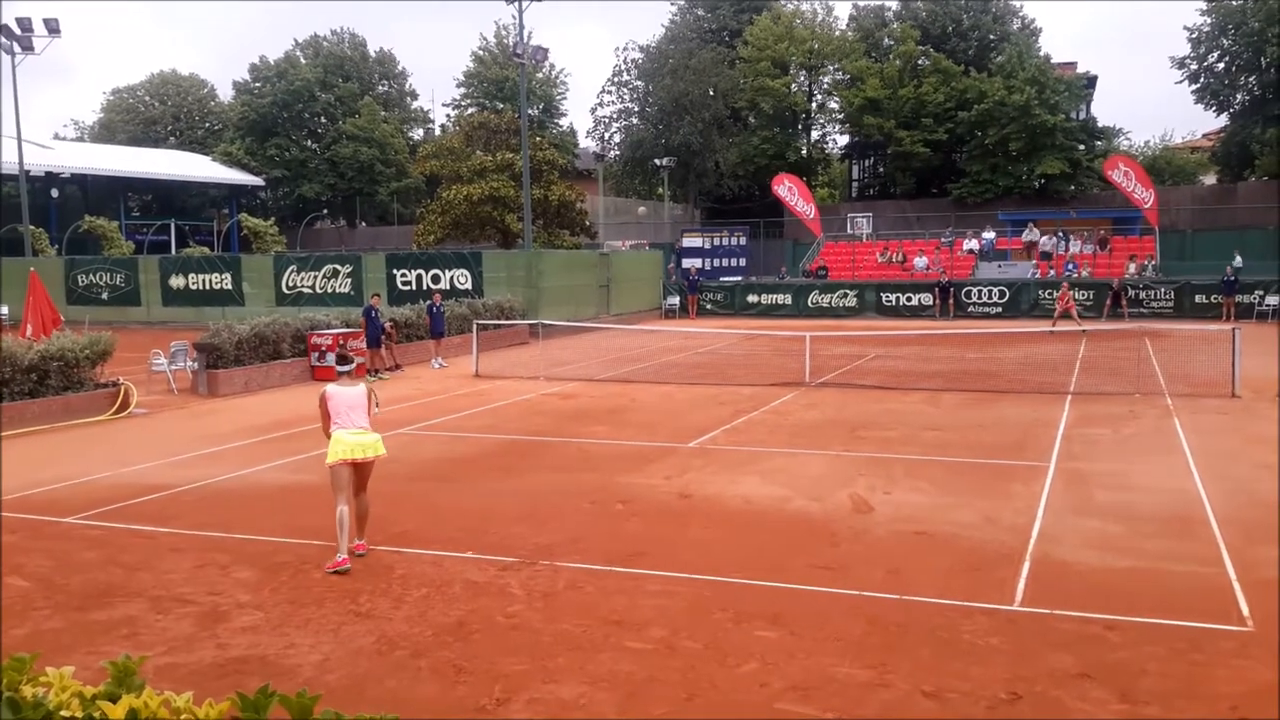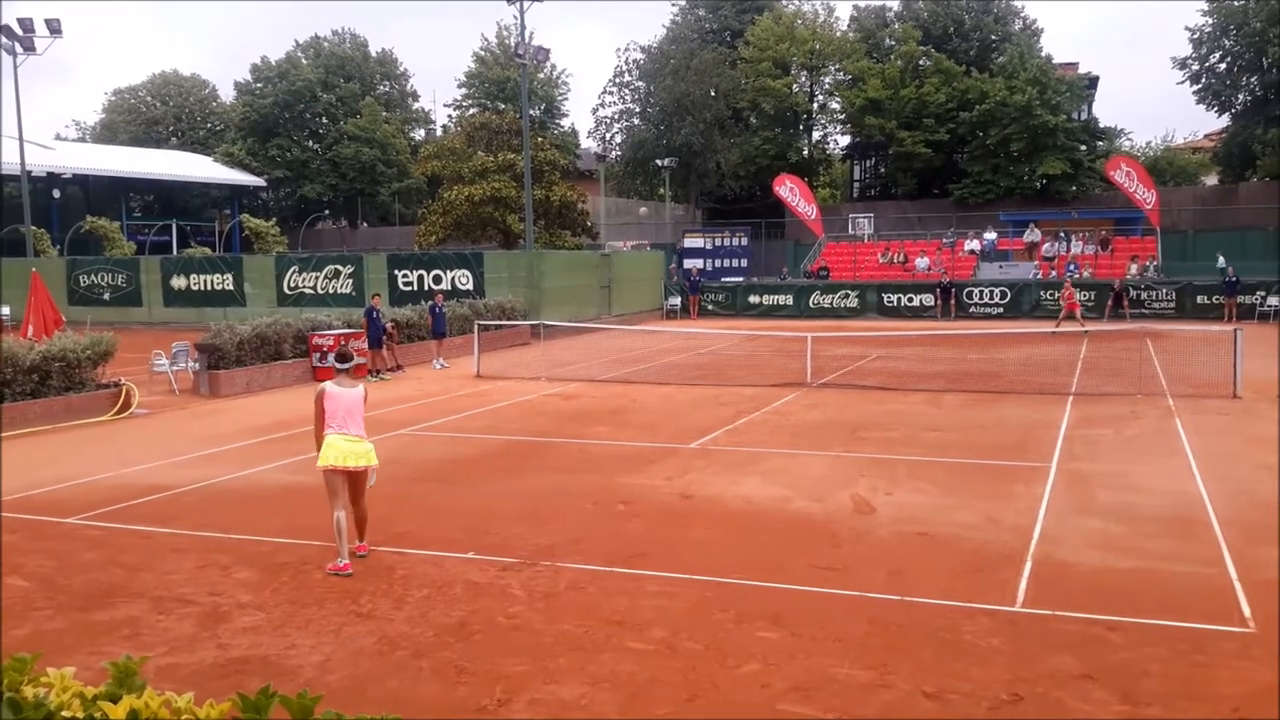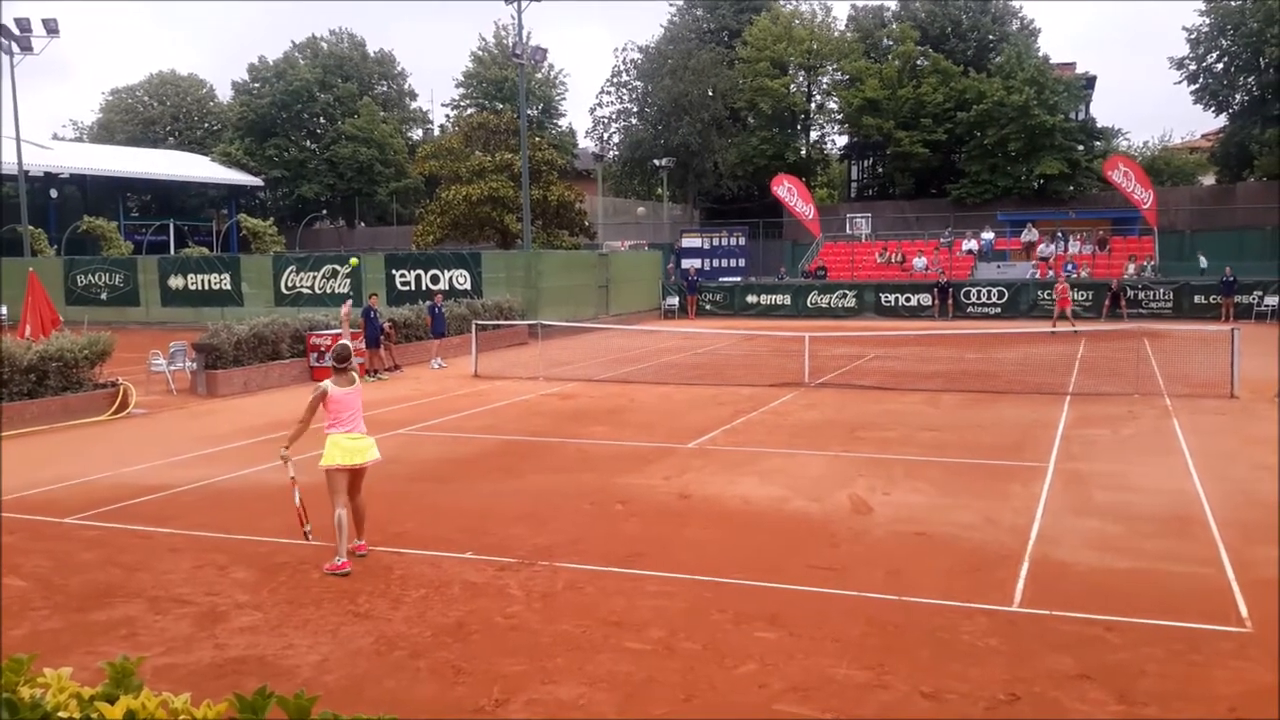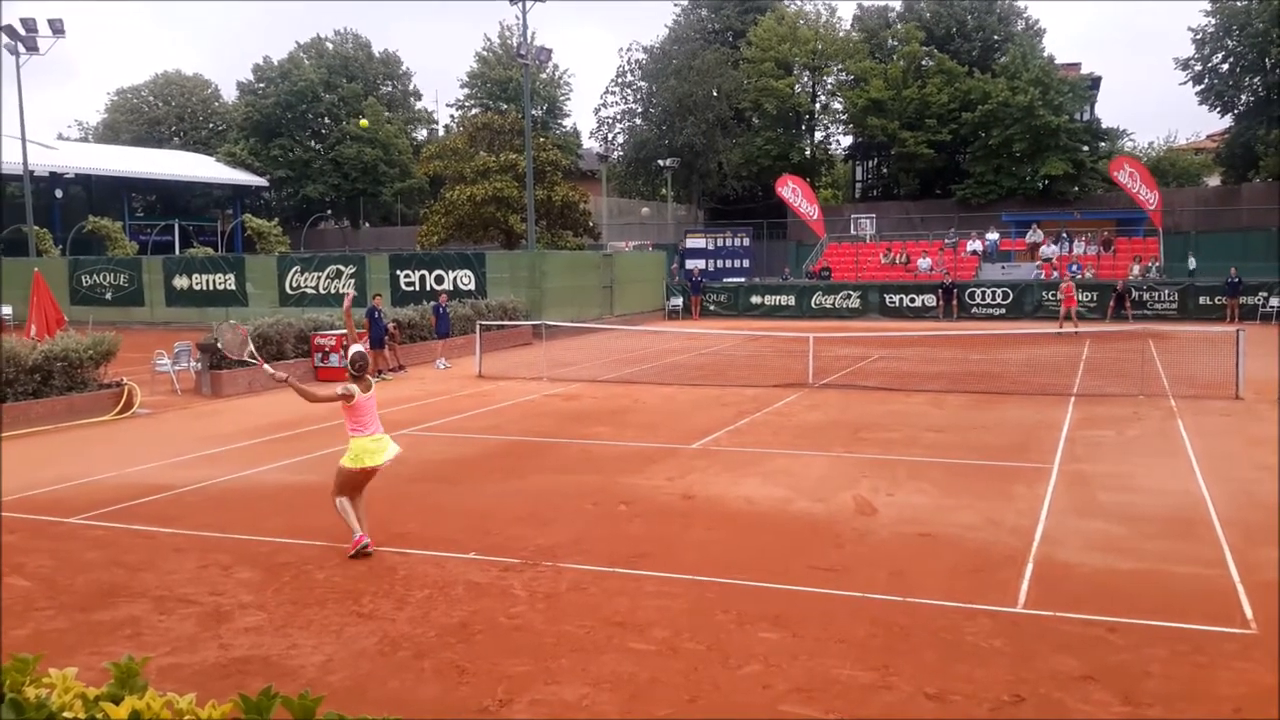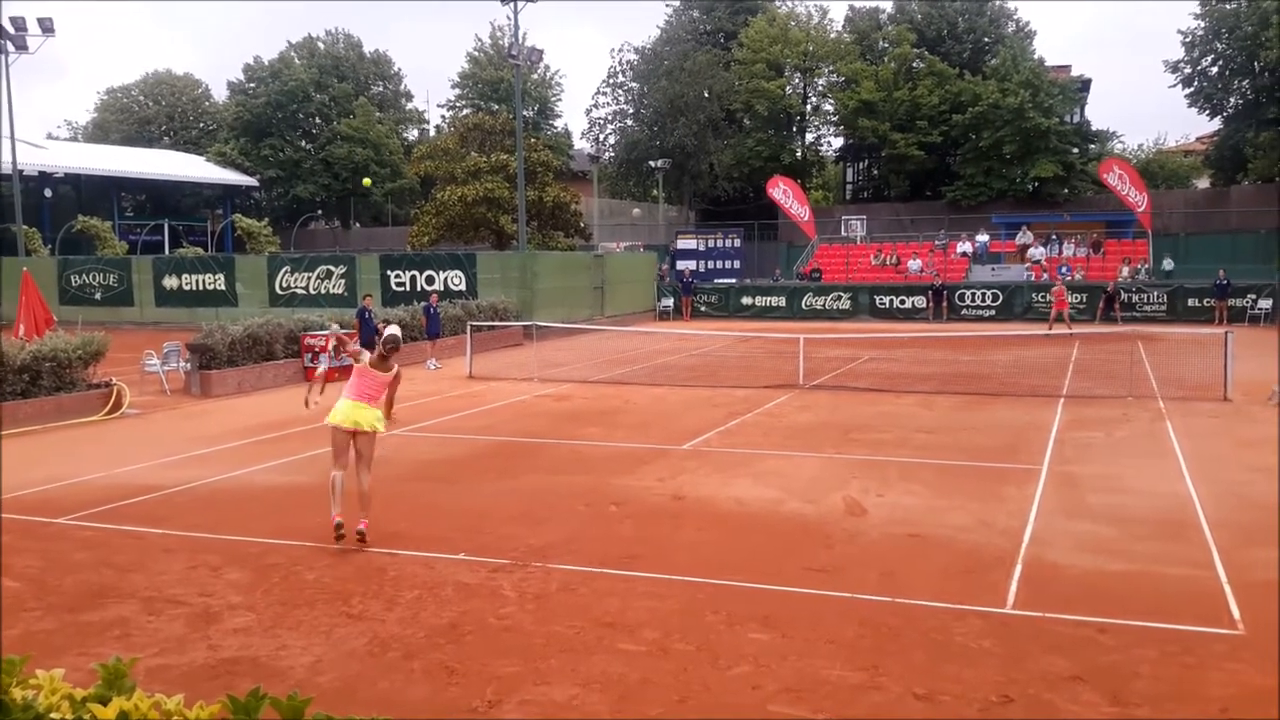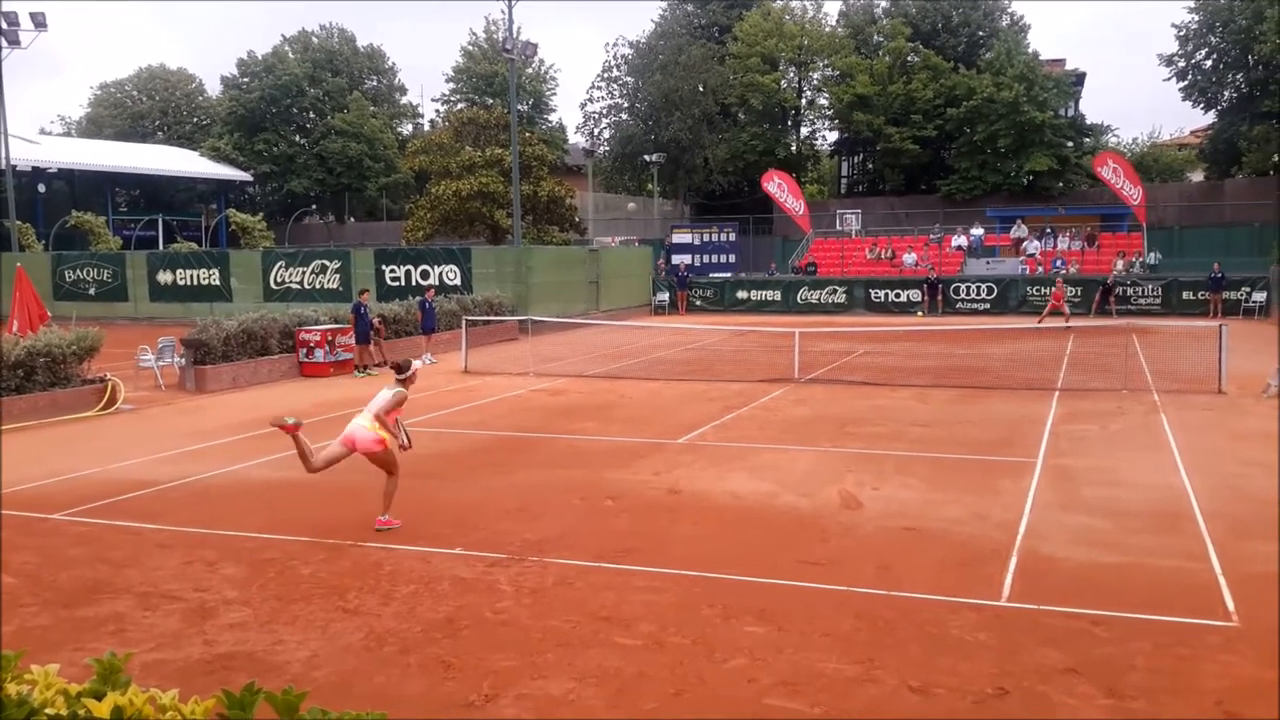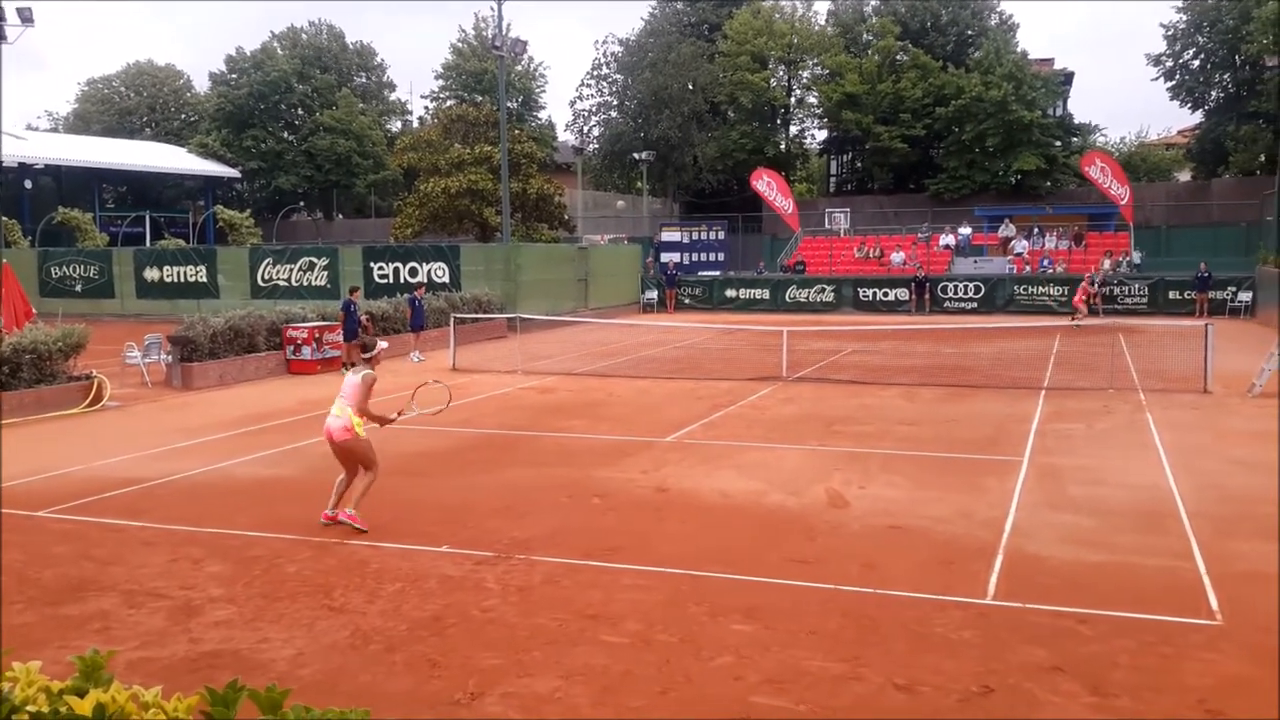
dt=0.4s
person 1, frame 1
left shoulder: (326, 391)
right shoulder: (365, 389)
left elbow: (326, 428)
left hip: (342, 442)
right hip: (367, 440)
left knee: (342, 501)
right knee: (361, 493)
left ankle: (342, 556)
right ankle: (360, 542)
person 1, frame 2
left shoulder: (323, 389)
right shoulder: (361, 389)
left elbow: (319, 426)
left wrist: (320, 451)
left hip: (335, 447)
right hip: (360, 447)
left knee: (338, 506)
right knee: (358, 501)
left ankle: (343, 561)
right ankle: (361, 544)
person 1, frame 3
left shoulder: (324, 389)
right shoulder: (355, 379)
left elbow: (304, 421)
right elbow: (348, 344)
left wrist: (287, 446)
right wrist: (345, 318)
left hip: (338, 446)
right hip: (360, 443)
left knee: (339, 503)
right knee: (355, 496)
left ankle: (341, 559)
right ankle: (361, 543)
person 1, frame 4
left shoulder: (348, 391)
right shoulder: (369, 380)
left elbow: (313, 396)
right elbow: (355, 343)
left wrist: (287, 379)
right wrist: (347, 314)
left hip: (361, 449)
right hip: (378, 445)
left knee: (339, 495)
right knee: (355, 493)
left ankle: (359, 536)
right ankle: (365, 540)
person 1, frame 5
left shoulder: (363, 357)
right shoulder: (395, 372)
left elbow: (341, 343)
right elbow: (390, 400)
right wrist: (387, 417)
left hip: (346, 413)
right hip: (368, 417)
left knee: (339, 468)
right knee: (364, 470)
left ankle: (337, 516)
right ankle: (362, 522)
person 1, frame 6
left shoulder: (389, 388)
right shoulder: (402, 394)
right elbow: (380, 415)
left wrist: (400, 436)
right wrist: (397, 437)
left hip: (353, 431)
right hip: (370, 438)
left knee: (313, 465)
right knee: (393, 472)
left ankle: (294, 429)
right ankle: (384, 519)
person 1, frame 7
left shoulder: (352, 372)
right shoulder: (369, 375)
right elbow: (361, 408)
left wrist: (376, 419)
right wrist: (384, 419)
left hip: (331, 425)
right hip: (346, 427)
left knee: (351, 471)
right knee: (371, 469)
left ankle: (330, 513)
right ankle: (349, 512)
